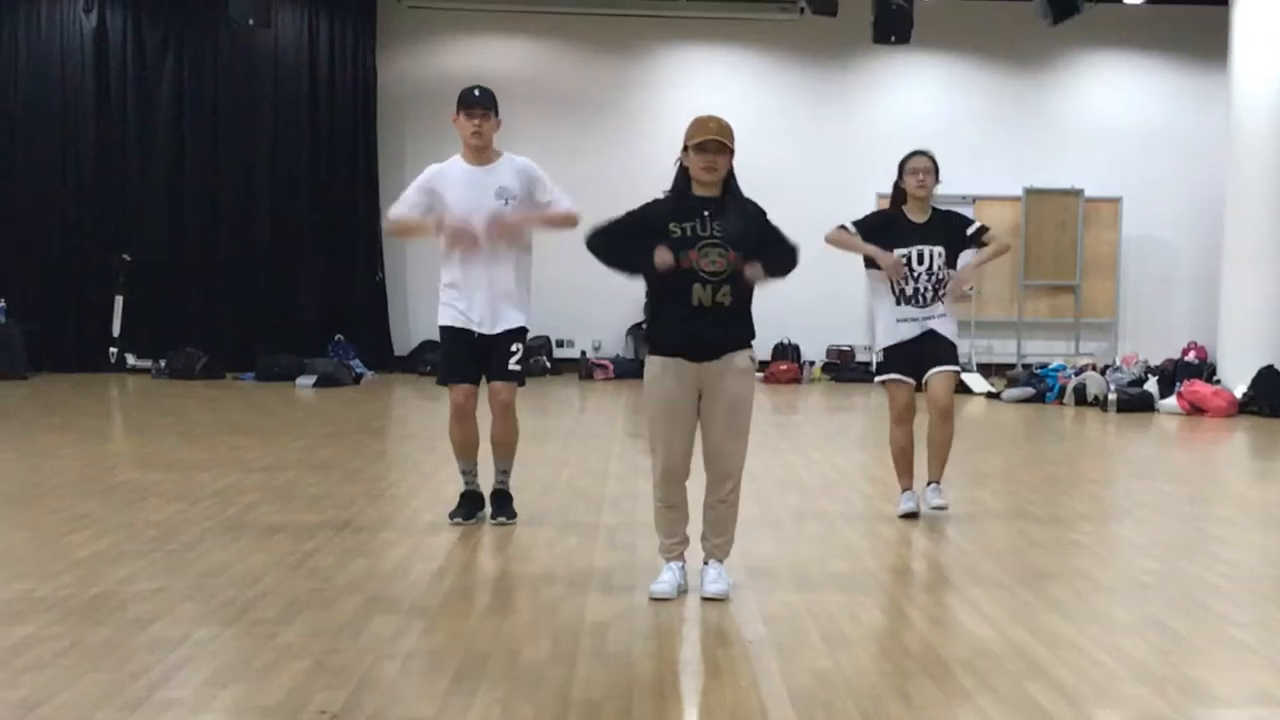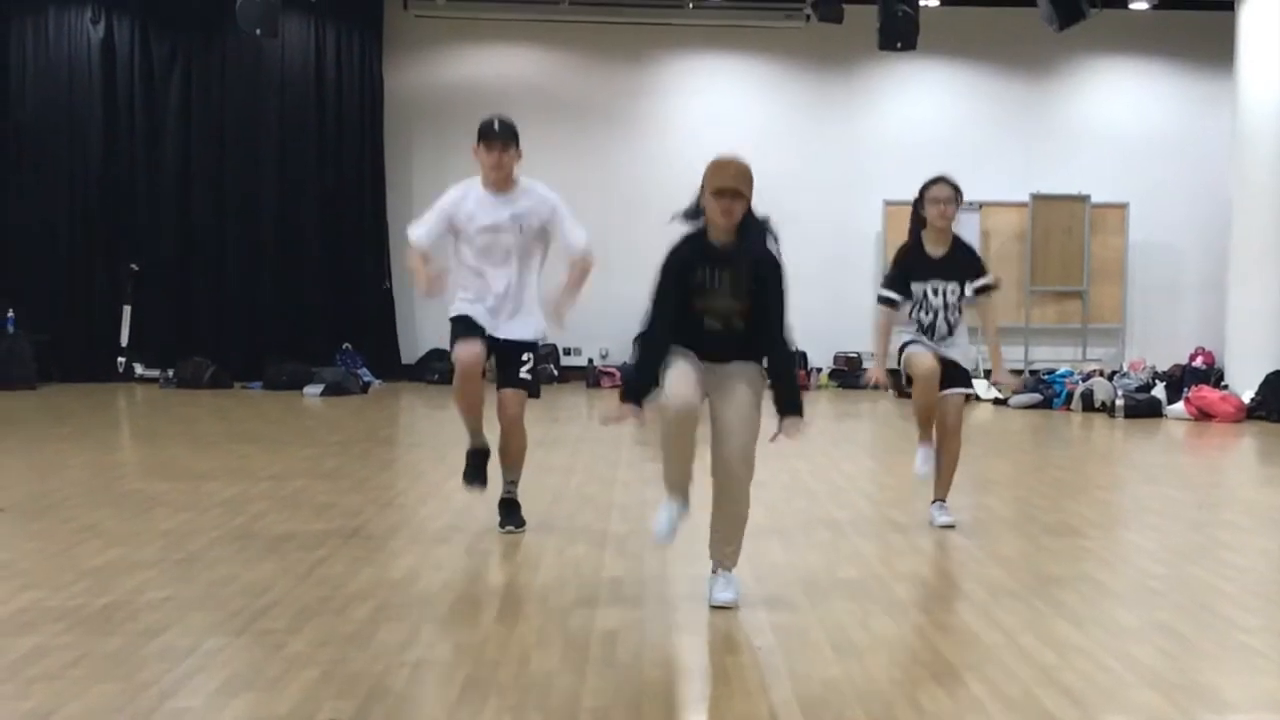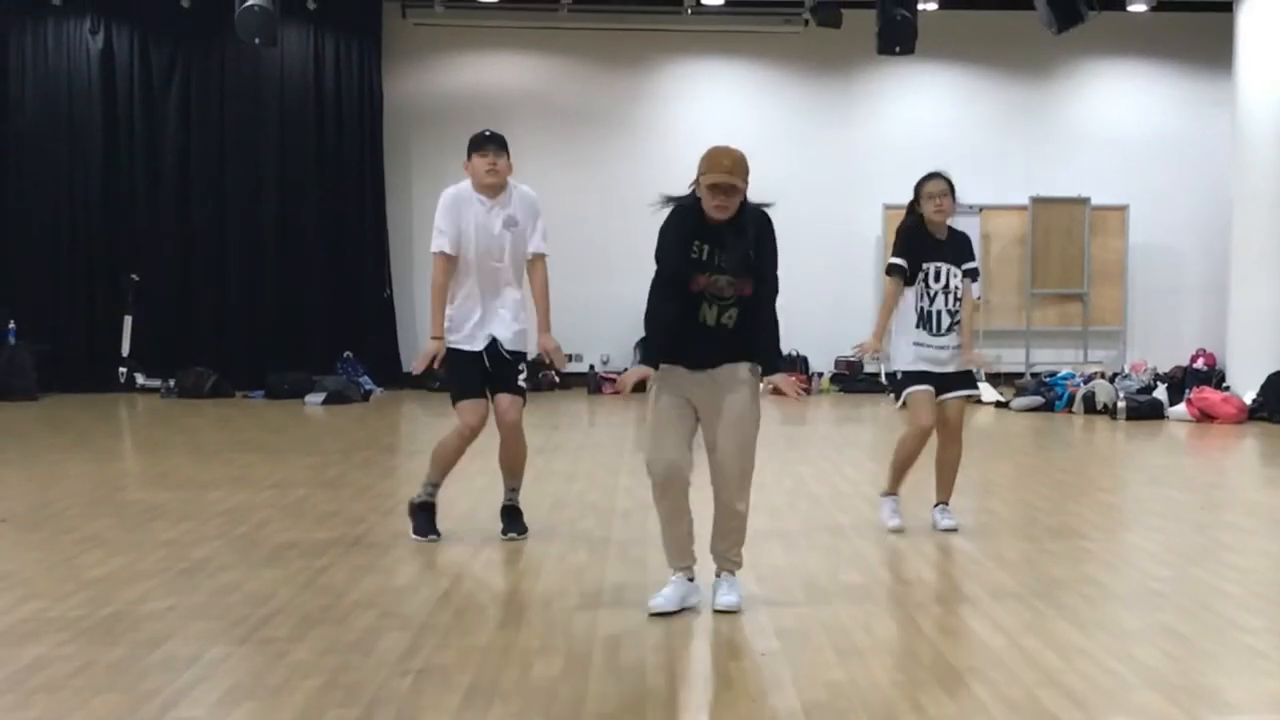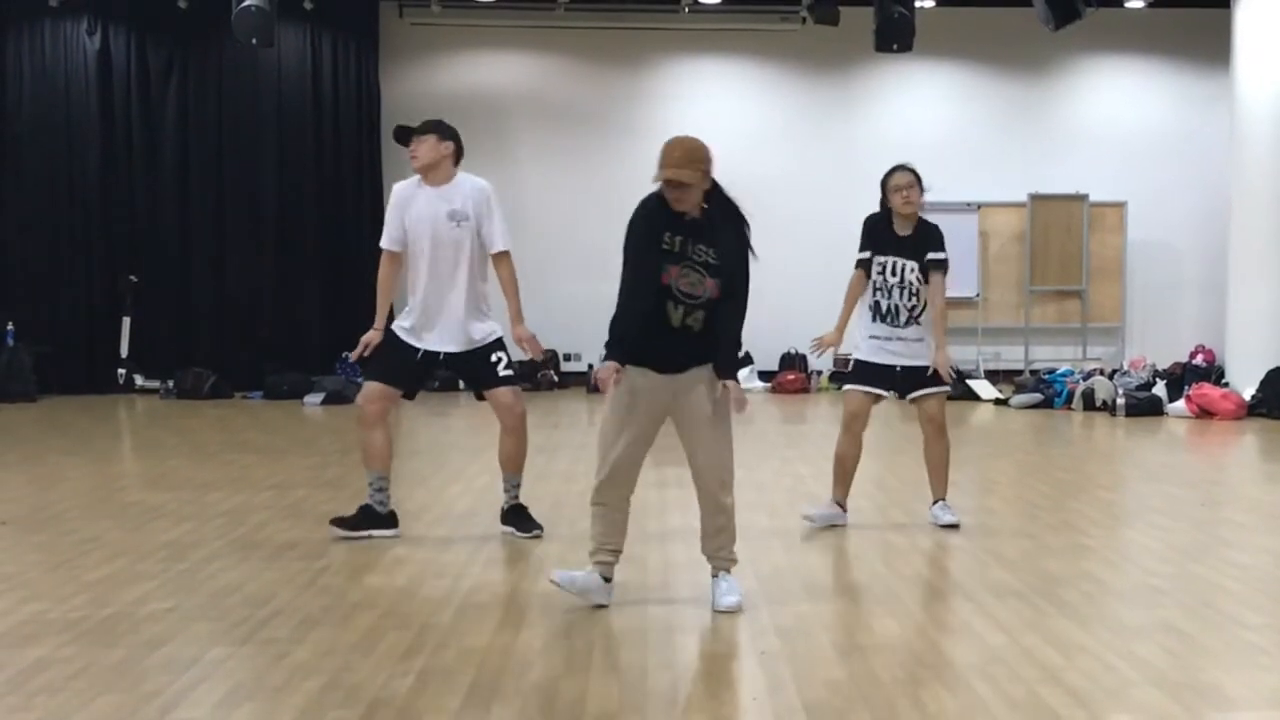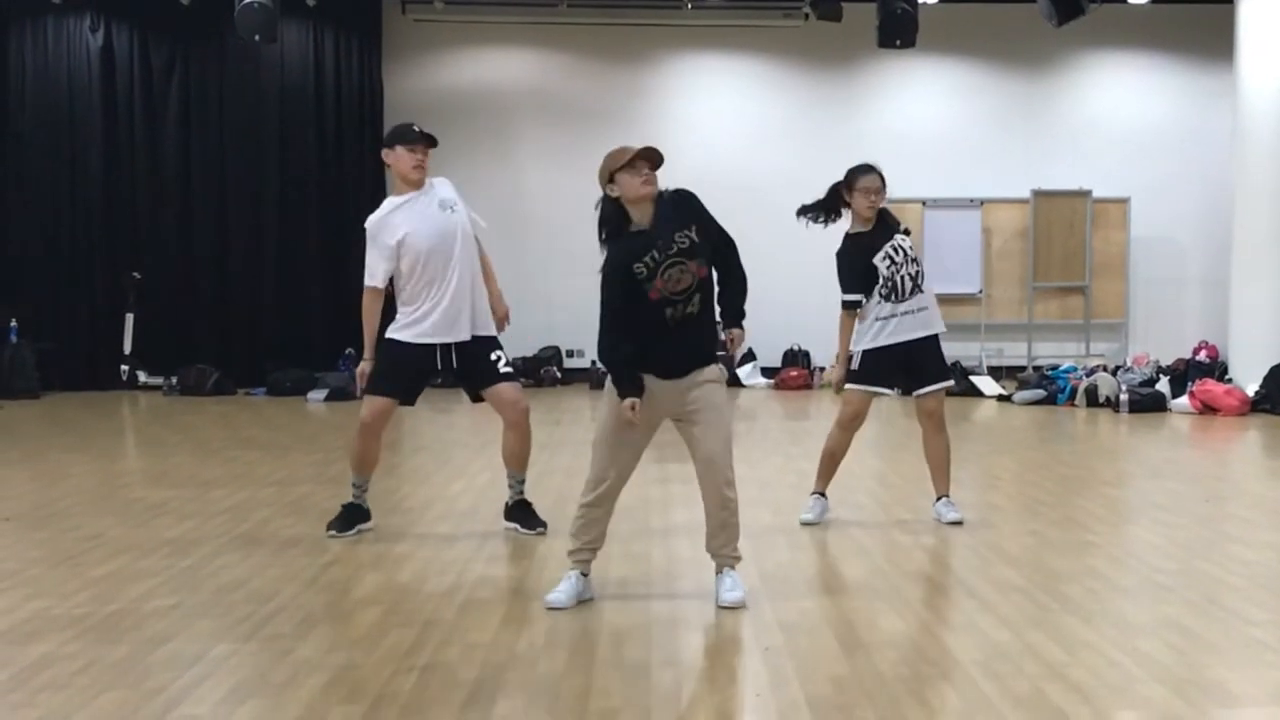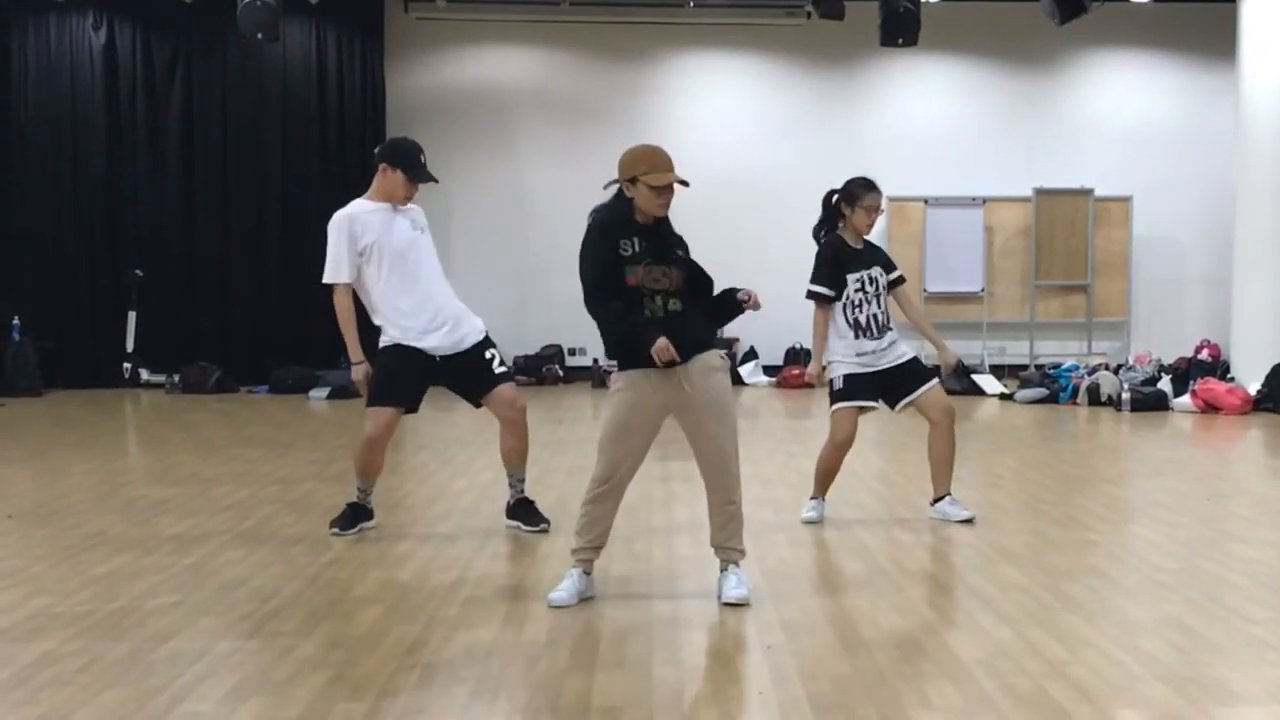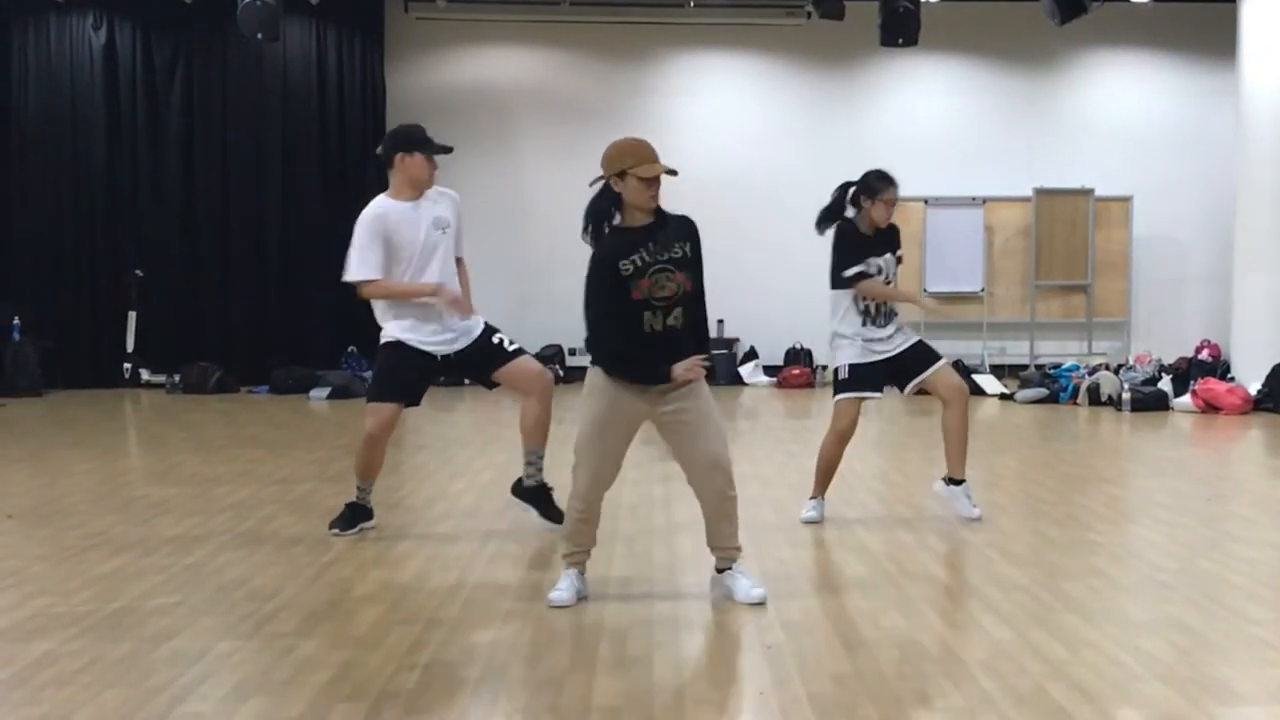
dt=0.5s
person 1, frame 1
left shoulder: (746, 213)
right shoulder: (662, 210)
left elbow: (782, 251)
right elbow: (602, 240)
left wrist: (768, 267)
right wrist: (648, 259)
left hip: (731, 358)
right hip: (669, 356)
left knee: (726, 468)
right knee: (668, 467)
left ankle: (716, 561)
right ankle: (672, 560)
person 1, frame 2
left shoulder: (760, 260)
right shoulder: (684, 252)
left elbow: (773, 337)
right elbow: (658, 328)
left wrist: (789, 407)
right wrist: (633, 395)
left hip: (740, 369)
right hip: (685, 358)
left knee: (735, 472)
right knee: (679, 405)
left ankle: (723, 569)
right ankle: (677, 494)
person 1, frame 3
left shoulder: (758, 227)
right shoulder: (680, 222)
left elbow: (764, 301)
right elbow: (663, 294)
left wrist: (771, 364)
right wrist: (649, 358)
left hip: (734, 371)
right hip: (676, 368)
left knee: (733, 477)
right knee: (665, 468)
left ankle: (726, 573)
right ankle: (682, 577)
person 1, frame 4
left shoulder: (729, 235)
right shoulder: (649, 216)
left elbow: (731, 312)
right elbow: (633, 291)
left wrist: (727, 372)
right wrist: (616, 355)
left hip: (697, 376)
right hip: (640, 370)
left knee: (715, 477)
right knee: (613, 471)
left ankle: (722, 571)
right ankle: (600, 572)
person 1, frame 5
left shoulder: (684, 206)
right shoulder: (621, 254)
left elbow: (727, 257)
right elbow: (613, 333)
left wrist: (734, 316)
right wrist: (628, 390)
left hip: (700, 373)
right hip: (640, 379)
left knee: (718, 475)
right knee: (604, 479)
left ankle: (726, 568)
right ankle: (579, 572)
person 1, frame 6
left shoulder: (672, 240)
right shoulder: (606, 230)
right elbow: (600, 301)
left wrist: (736, 301)
right wrist: (648, 337)
left hip: (702, 365)
right hip: (638, 373)
left knee: (722, 470)
right knee: (609, 474)
left ankle: (730, 564)
right ankle: (581, 570)
person 1, frame 7
left shoulder: (684, 230)
right shoulder: (609, 249)
right elbow: (603, 333)
left wrist: (695, 362)
right wrist: (663, 368)
left hip: (681, 377)
right hip: (617, 379)
left knee: (715, 470)
right knee: (589, 481)
left ankle: (726, 566)
right ankle: (573, 570)
person 2, frame 1
left shoulder: (523, 174)
right shoulder: (437, 177)
left elbow: (570, 215)
right elbow: (394, 222)
left wrist: (528, 220)
right wrist: (437, 225)
left hip: (508, 312)
right hip: (458, 311)
left knee: (503, 400)
right knee: (461, 402)
left ankle: (502, 489)
right ankle: (471, 490)
person 2, frame 2
left shoulder: (541, 201)
right shoulder: (458, 198)
left elbow: (583, 254)
right elbow: (418, 244)
left wrist: (568, 291)
right wrist: (424, 273)
left hip: (520, 321)
right hip: (472, 311)
left knee: (511, 410)
right knee: (467, 364)
left ankle: (510, 498)
right ankle: (476, 445)
person 2, frame 3
left shoulder: (525, 200)
right shoulder: (454, 199)
left elbow: (536, 265)
right elbow: (443, 267)
left wrist: (545, 331)
right wrist: (436, 335)
left hip: (509, 331)
right hip: (462, 333)
left knee: (510, 418)
right knee: (470, 422)
left ankle: (511, 506)
right ankle: (423, 501)
person 2, frame 4
left shoulder: (478, 192)
right shoulder: (403, 194)
left elbow: (500, 257)
right elbow: (391, 261)
left wrist: (518, 322)
right wrist: (378, 325)
left hip: (474, 329)
right hip: (414, 328)
left knee: (513, 409)
right knee: (369, 405)
left ankle: (512, 505)
right ankle: (379, 508)
person 2, frame 5
left shoulder: (444, 189)
right shoulder: (382, 221)
right elbow: (374, 290)
left wrist: (494, 292)
right wrist: (368, 355)
left hip: (473, 329)
right hip: (411, 335)
left knee: (516, 408)
right knee: (371, 418)
left ankle: (517, 503)
right ankle: (357, 506)
person 2, frame 6
left shoulder: (414, 214)
right shoulder: (348, 221)
right elbow: (341, 291)
right wrist: (357, 358)
left hip: (461, 334)
right hip: (403, 343)
left knee: (513, 407)
right knee: (375, 432)
left ankle: (517, 502)
right ankle: (361, 506)
person 2, frame 7
left shoulder: (447, 201)
right shoulder: (376, 217)
right elbow: (368, 287)
left wrist: (461, 302)
right wrist: (433, 291)
left hip: (463, 330)
right hip: (406, 338)
left knee: (538, 382)
right knee: (375, 430)
left ankle: (533, 484)
right ankle: (360, 506)
person 3, frame 1
left shoulder: (949, 221)
right shoulder: (886, 218)
left elbow: (1001, 243)
right elbow: (834, 236)
left wrist: (972, 265)
right wrist: (875, 254)
left hip: (937, 329)
right hip: (895, 331)
left knee: (942, 407)
right knee: (901, 411)
left ankle: (935, 484)
right ankle: (906, 490)
person 3, frame 2
left shoulder: (966, 255)
right shoulder: (907, 254)
left elbow: (985, 310)
right elbow: (887, 311)
left wrist: (997, 362)
right wrist: (879, 362)
left hip: (954, 350)
right hip: (918, 343)
left knee: (951, 426)
right knee: (926, 370)
left ankle: (940, 502)
right ankle: (925, 441)
person 3, frame 3
left shoulder: (962, 244)
right shoulder: (910, 231)
left elbow: (966, 297)
right elbow: (894, 284)
left wrist: (968, 346)
right wrist: (878, 336)
left hip: (950, 352)
right hip: (912, 352)
left knee: (953, 427)
right knee: (922, 424)
left ankle: (942, 506)
right ankle: (890, 496)
person 3, frame 4
left shoulder: (931, 235)
right shoulder: (874, 226)
left elbow: (937, 292)
right elbow: (860, 277)
left wrist: (940, 348)
right wrist: (838, 330)
left hip: (919, 347)
right hip: (873, 346)
left knee: (935, 422)
right knee: (852, 420)
left ankle: (940, 503)
right ankle: (836, 504)
person 3, frame 5
left shoulder: (886, 220)
right shoulder: (850, 250)
right elbow: (851, 308)
right wrist: (840, 362)
left hip: (923, 332)
right hip: (877, 339)
left knee: (933, 416)
right knee: (850, 416)
left ankle: (943, 500)
right ankle: (819, 496)
person 3, frame 6
left shoulder: (876, 253)
right shoulder: (831, 250)
left elbow: (905, 302)
right elbow: (822, 307)
left wrist: (940, 346)
right wrist: (817, 359)
left hip: (893, 354)
right hip: (851, 362)
left knee: (943, 412)
right knee: (841, 437)
left ankle: (942, 499)
right ankle: (817, 499)
person 3, frame 7
left shoulder: (889, 233)
right shoulder: (847, 237)
right elbow: (865, 288)
right wrist: (916, 299)
left hip: (898, 340)
right hip: (856, 346)
left knee: (957, 392)
right knee: (843, 427)
left ankle: (955, 484)
right ankle: (816, 499)
